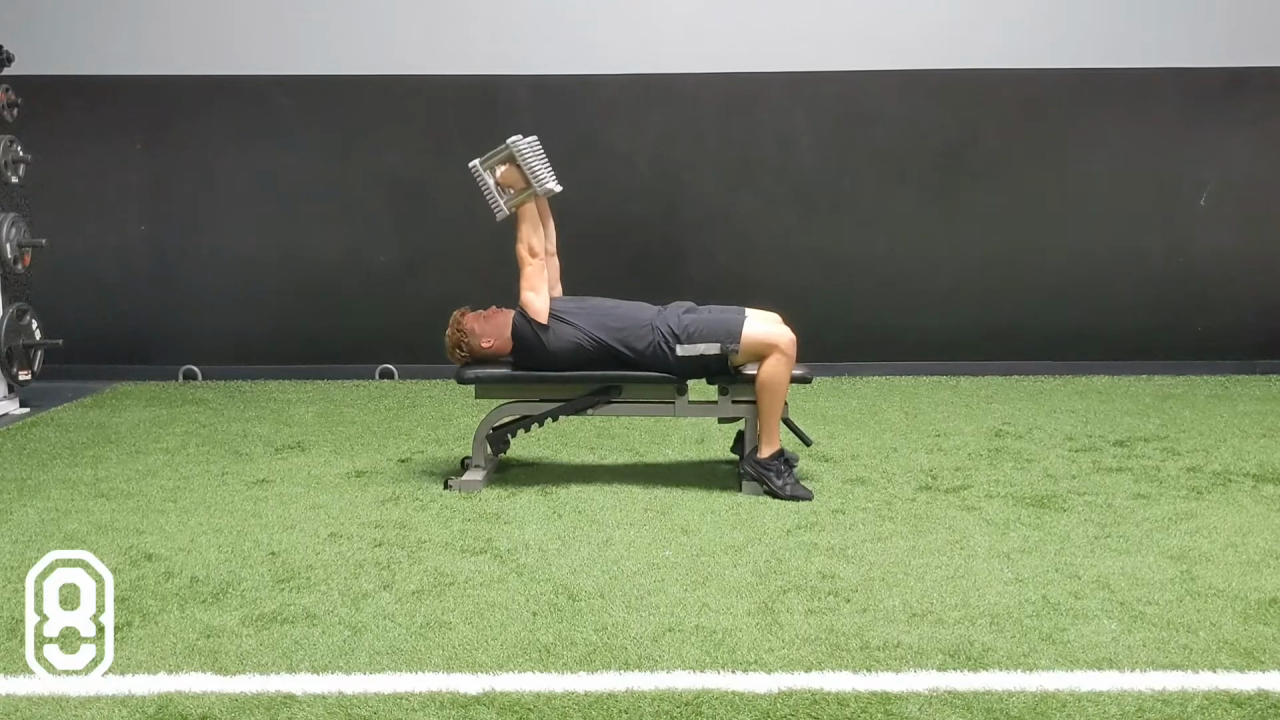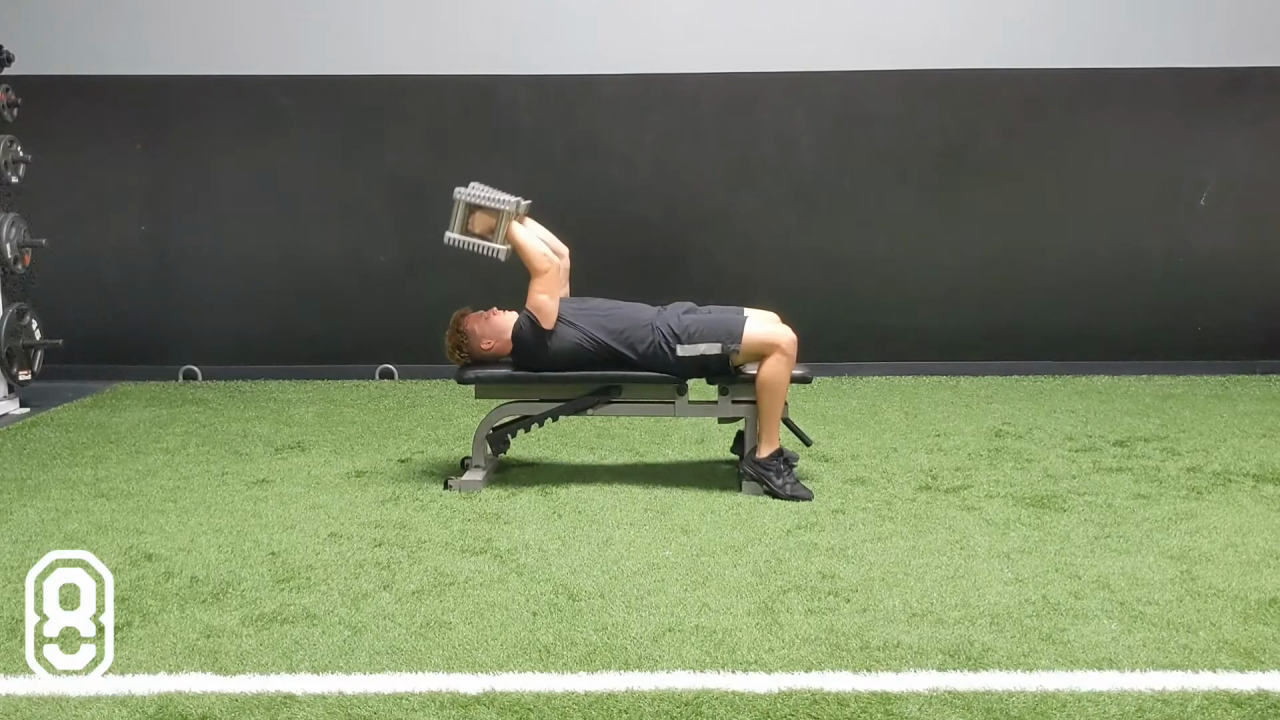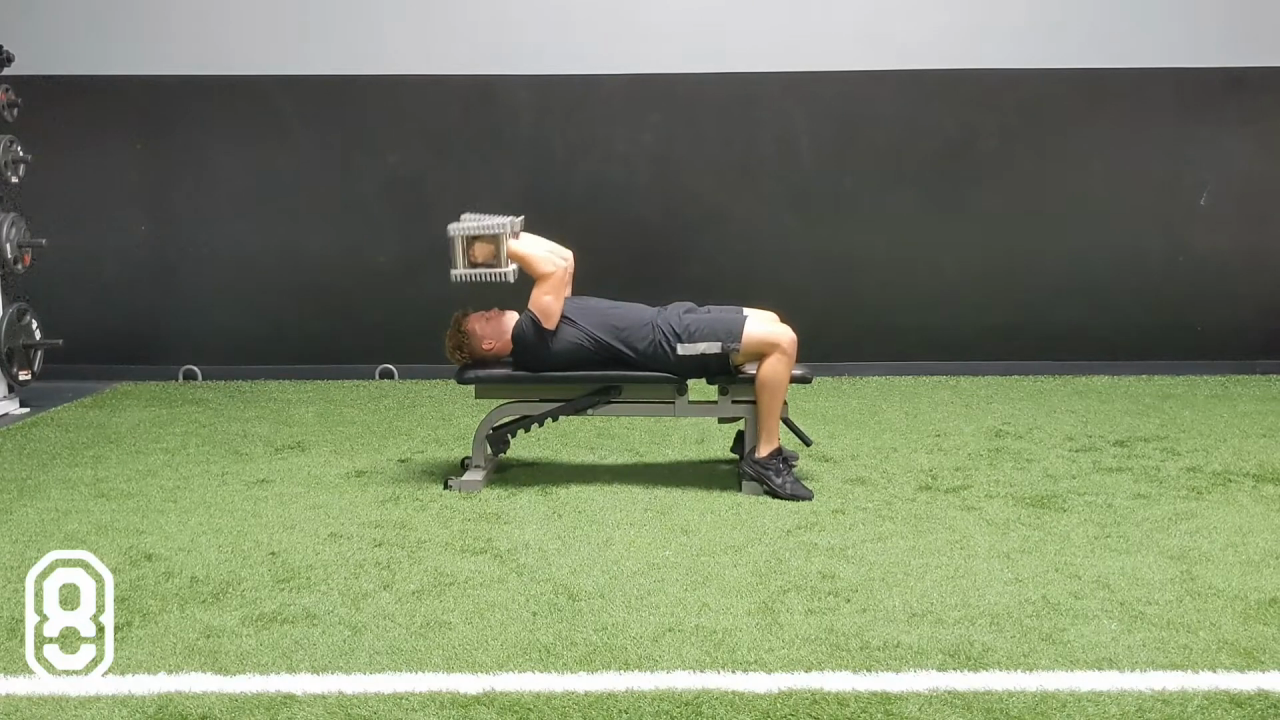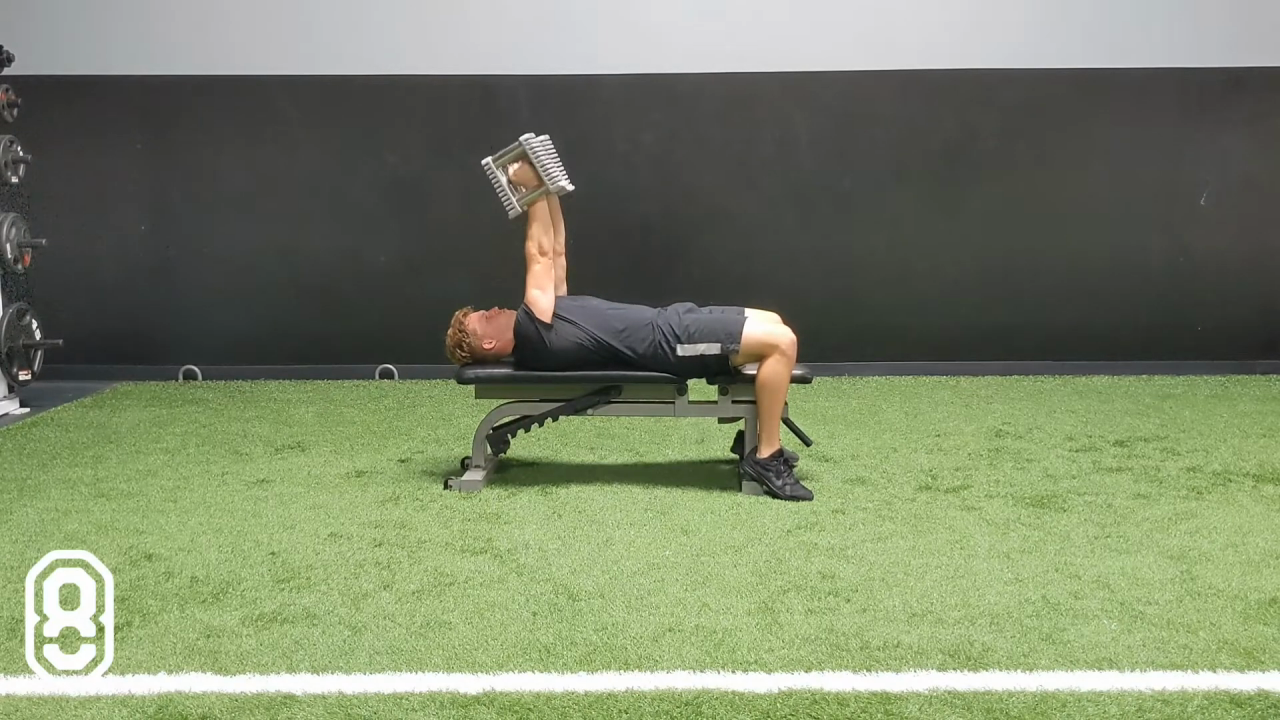
dt=0.7s
person 1, frame 1
left shoulder: (538, 320)
right shoulder: (530, 339)
left elbow: (548, 256)
right elbow: (532, 258)
left wrist: (535, 191)
right wrist: (521, 189)
left hip: (666, 322)
right hip: (667, 342)
left knee: (773, 326)
right knee: (781, 342)
left ankle: (764, 436)
right ankle: (766, 458)
person 1, frame 2
left shoulder: (536, 325)
right shoulder: (531, 342)
left elbow: (561, 257)
right elbow: (547, 266)
left wrist: (513, 218)
right wrist: (502, 222)
right hip: (666, 341)
left knee: (771, 325)
right knee: (781, 342)
left ankle: (761, 438)
right ankle: (765, 457)
person 1, frame 3
left shoulder: (533, 330)
right shoulder: (530, 341)
left elbow: (565, 260)
right elbow: (554, 270)
left wrist: (510, 237)
right wrist: (501, 244)
left hip: (664, 322)
right hip: (666, 341)
left knee: (770, 324)
right knee: (781, 340)
left ankle: (760, 437)
right ankle: (765, 458)
person 1, frame 4
left shoulder: (538, 321)
right shoulder: (533, 339)
left elbow: (555, 256)
right elbow: (539, 255)
left wrist: (546, 191)
right wrist: (534, 188)
left hip: (666, 323)
right hip: (668, 342)
left knee: (772, 325)
right knee: (781, 342)
left ankle: (763, 438)
right ankle: (765, 458)
